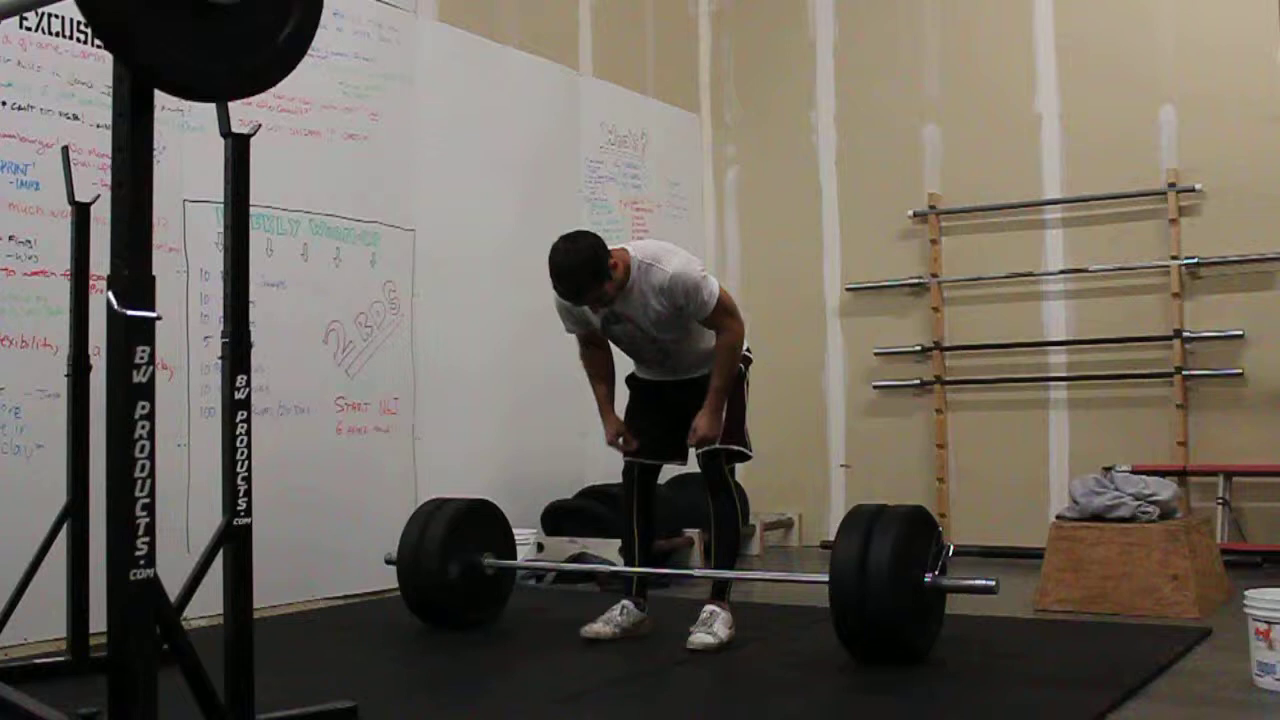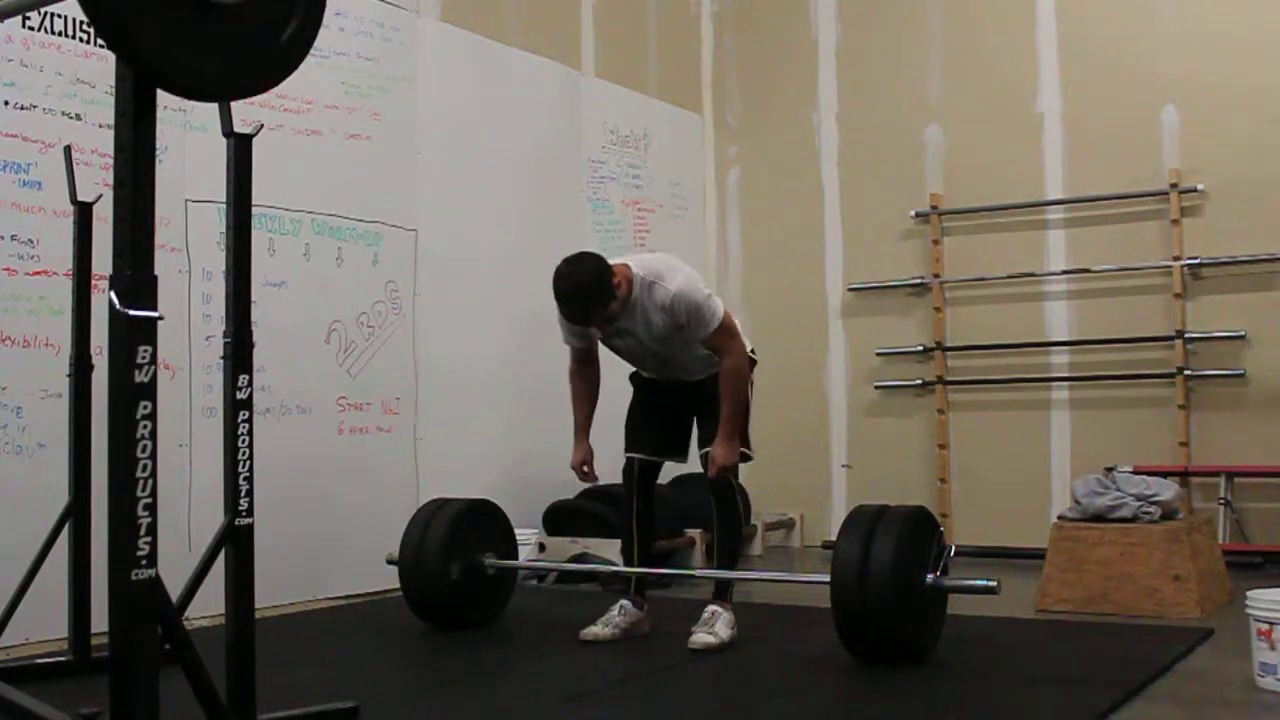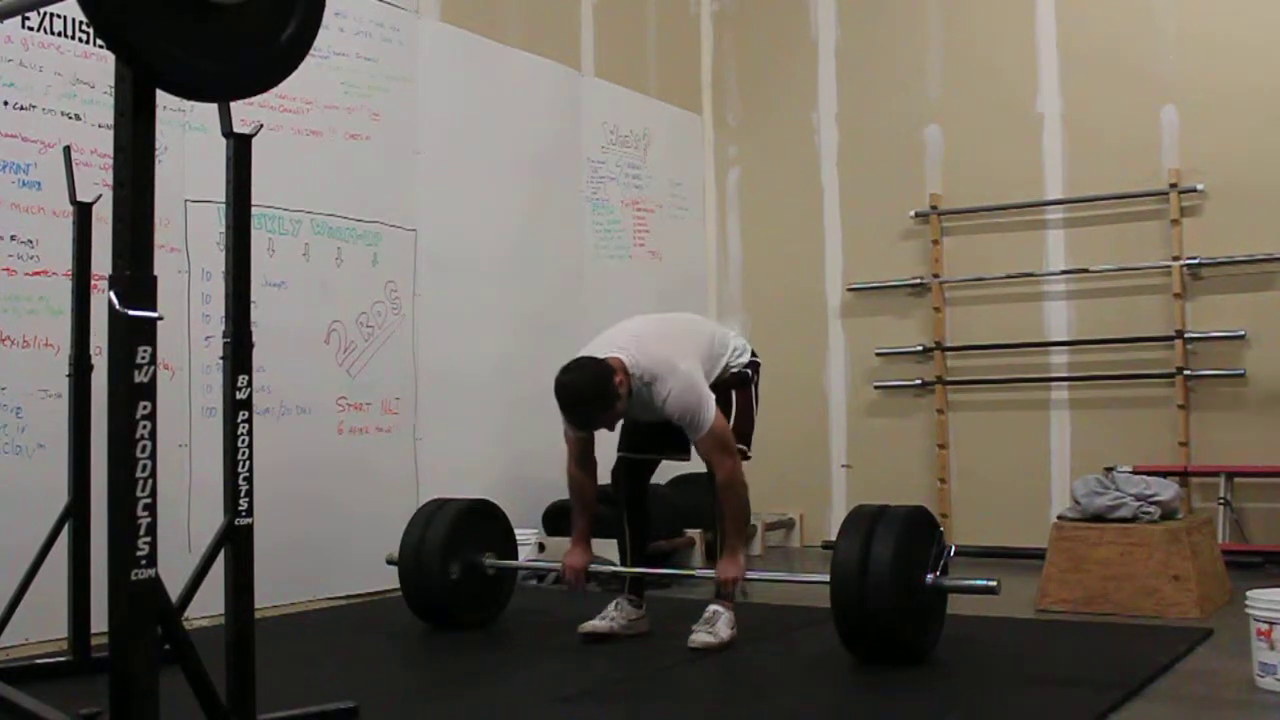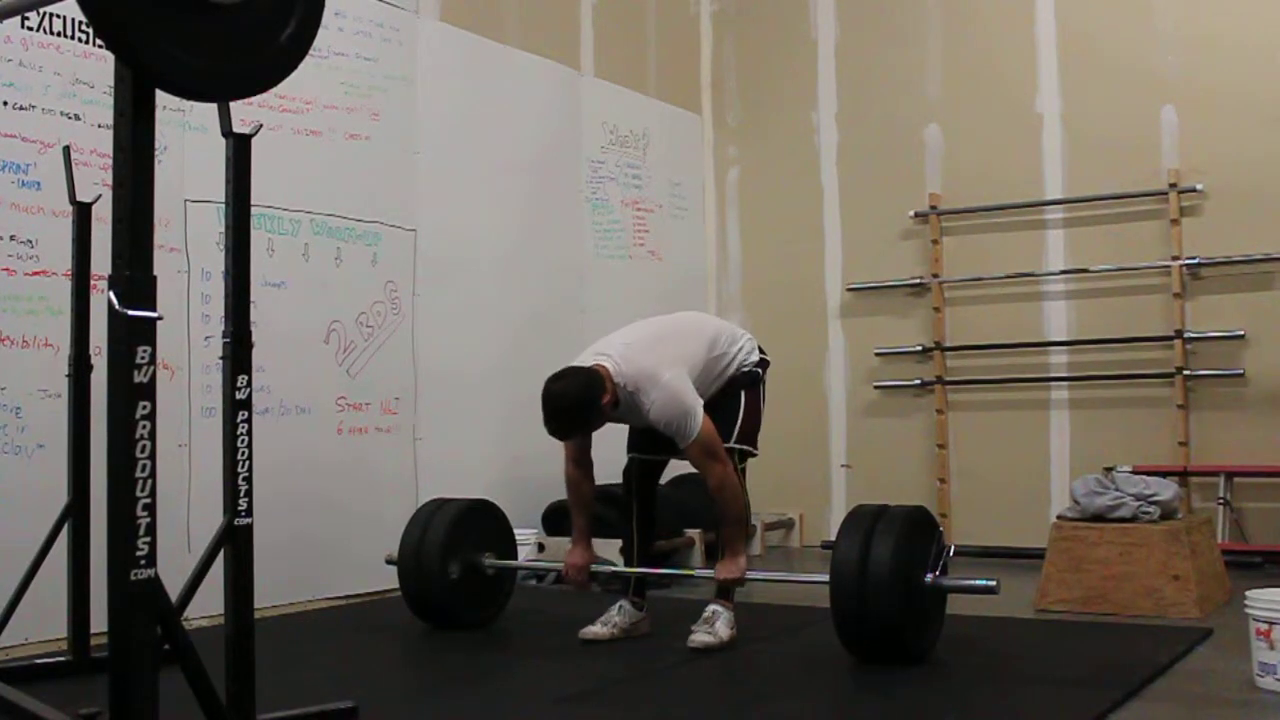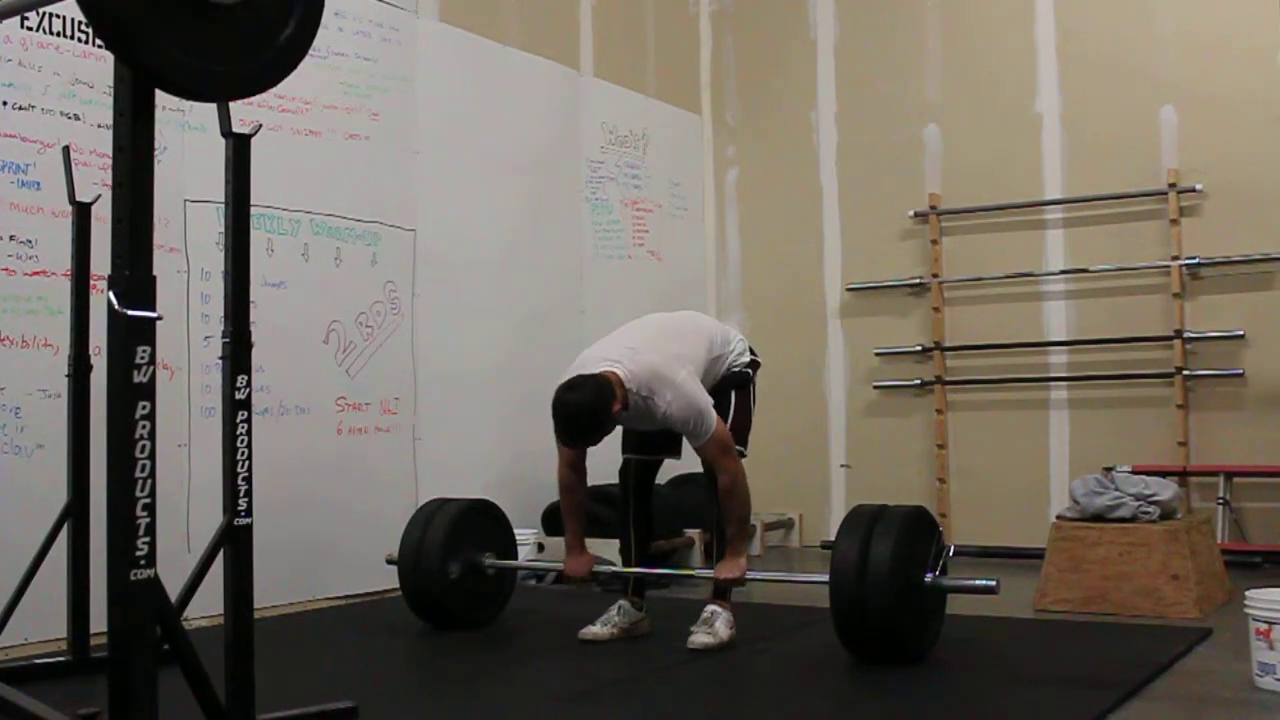
dt=0.7s
person 1, frame 1
left shoulder: (672, 272)
right shoulder: (570, 299)
left elbow: (731, 325)
right elbow: (593, 348)
left wrist: (711, 409)
right wrist: (608, 413)
left hip: (713, 371)
right hip: (652, 379)
left knee: (716, 476)
right knee: (636, 481)
left ankle: (719, 605)
right ankle: (634, 603)
person 1, frame 2
left shoulder: (674, 288)
right shoulder: (575, 308)
left elbow: (733, 352)
right elbow: (583, 365)
left wrist: (728, 438)
right wrist: (581, 438)
left hip: (714, 375)
right hip: (655, 380)
left knee: (718, 478)
right knee: (636, 478)
left ankle: (721, 606)
right ankle: (634, 603)
person 1, frame 3
left shoulder: (674, 383)
right shoulder: (580, 387)
left elbow: (727, 466)
right elbow: (580, 465)
left wrist: (733, 553)
right wrist: (579, 543)
left hip: (727, 369)
right hip: (655, 380)
left knee: (721, 472)
right knee: (626, 476)
left ankle: (722, 607)
right ankle: (632, 604)
person 1, frame 4
left shoulder: (660, 392)
right shoulder: (576, 389)
left elbow: (718, 470)
right elbow: (578, 465)
left wrist: (734, 554)
right wrist: (580, 543)
left hip: (735, 366)
right hip: (674, 359)
left knee: (729, 468)
right knee: (637, 477)
left ankle: (721, 607)
right ankle: (633, 605)
person 1, frame 5
left shoulder: (671, 394)
right shoulder: (575, 395)
left elbow: (729, 470)
right elbow: (571, 471)
left wrist: (736, 554)
right wrist: (575, 549)
left hip: (726, 366)
right hip: (662, 355)
left knee: (717, 476)
right knee: (633, 479)
left ankle: (719, 607)
right ankle: (632, 605)
